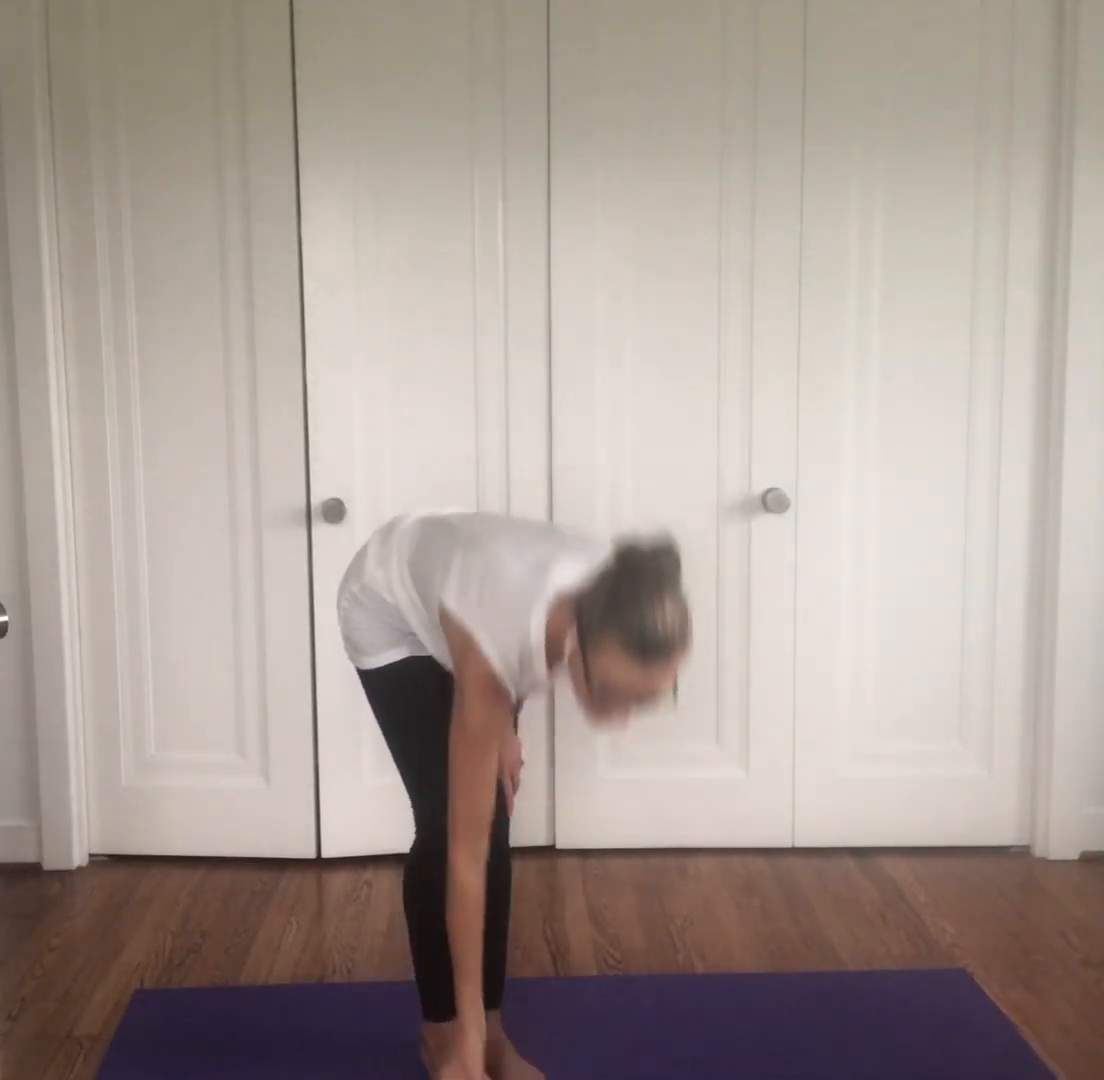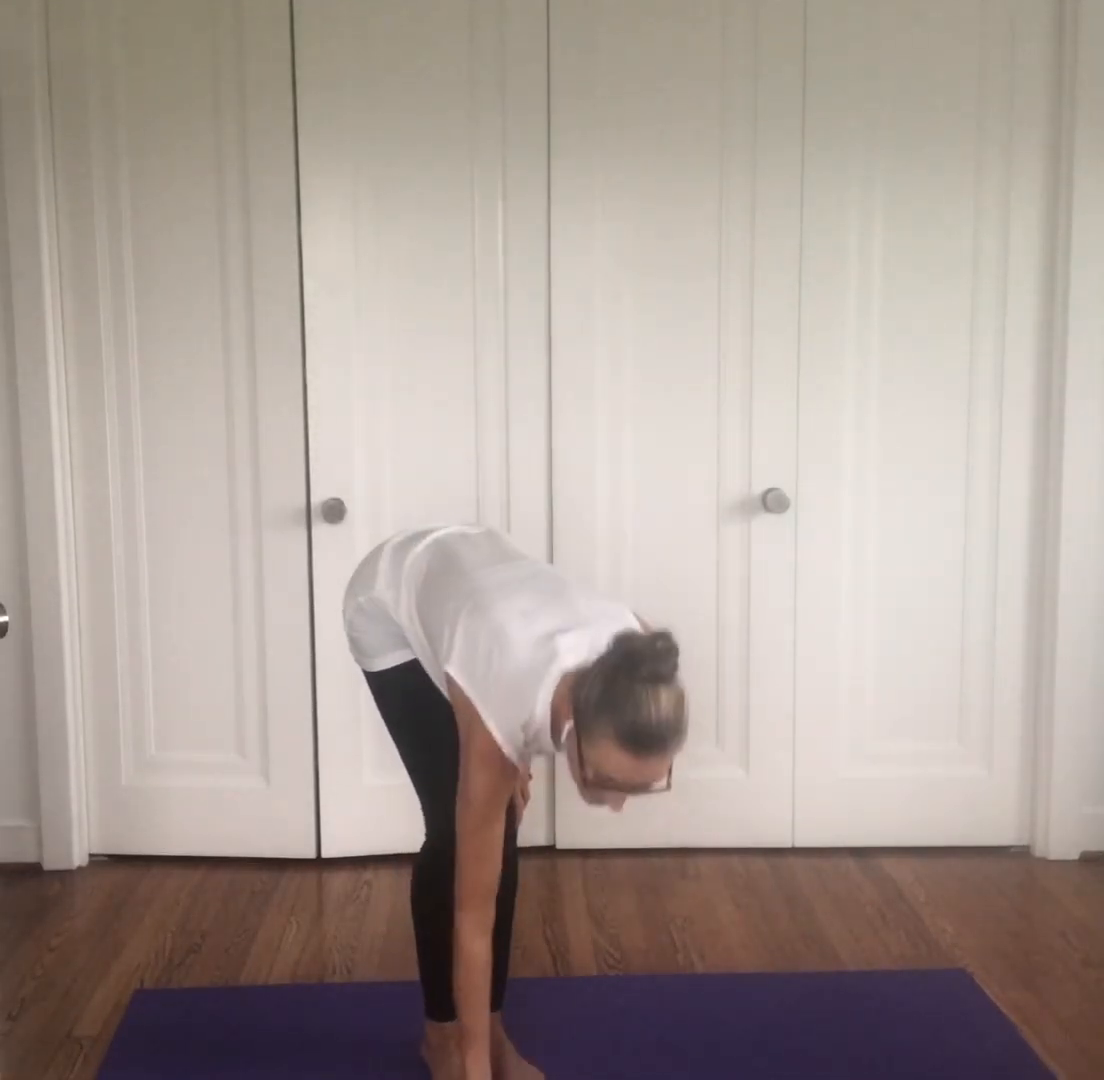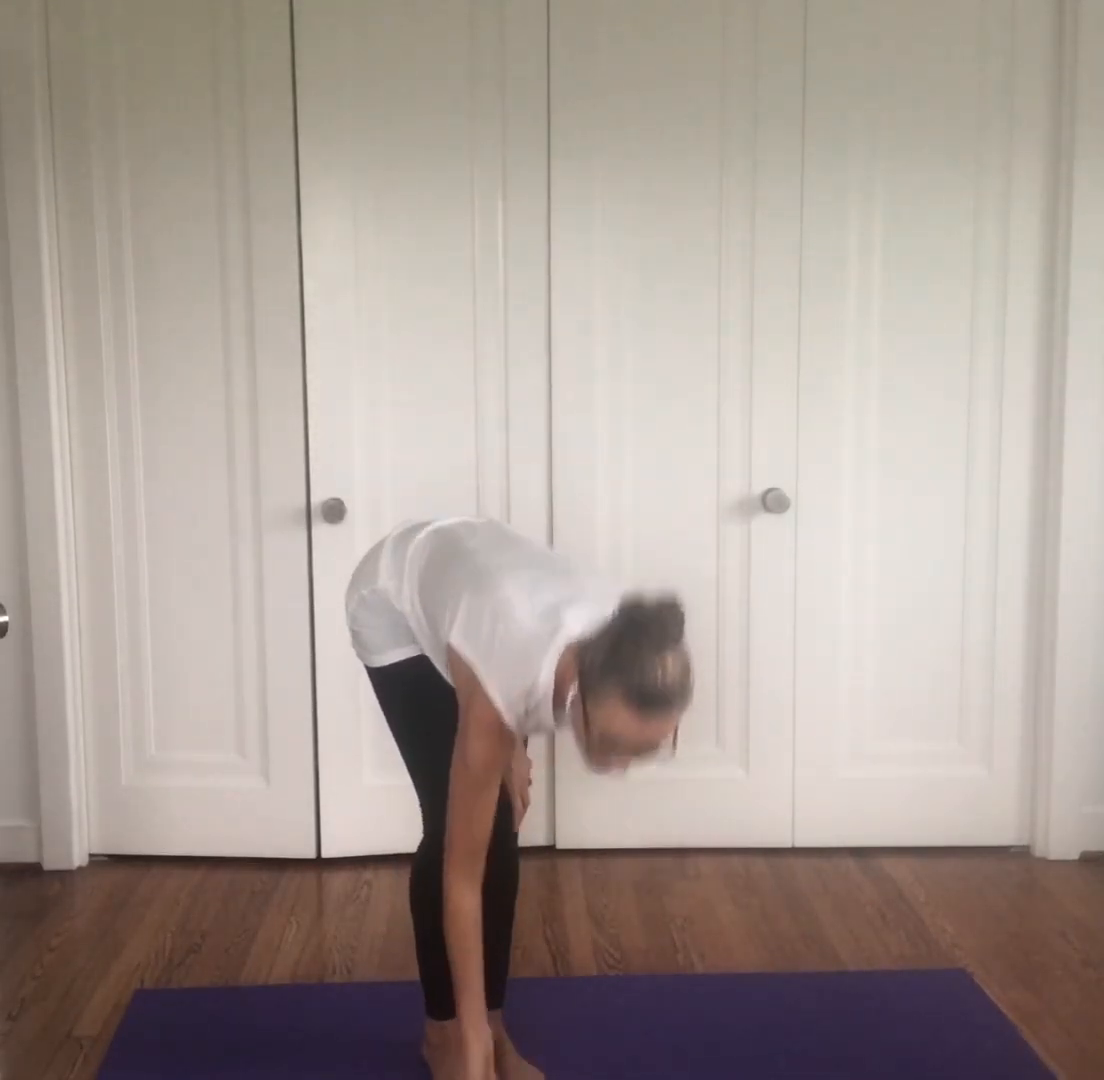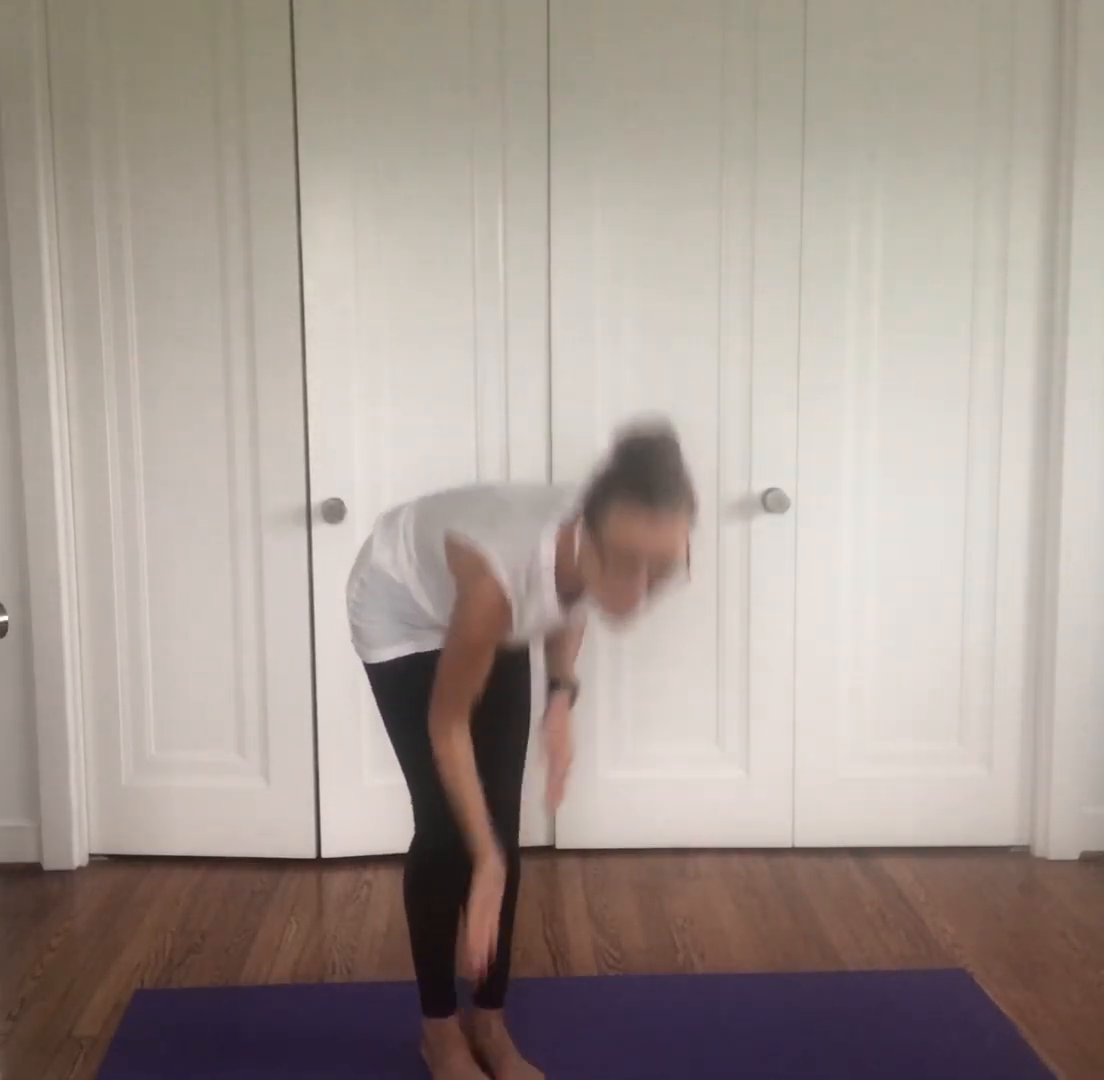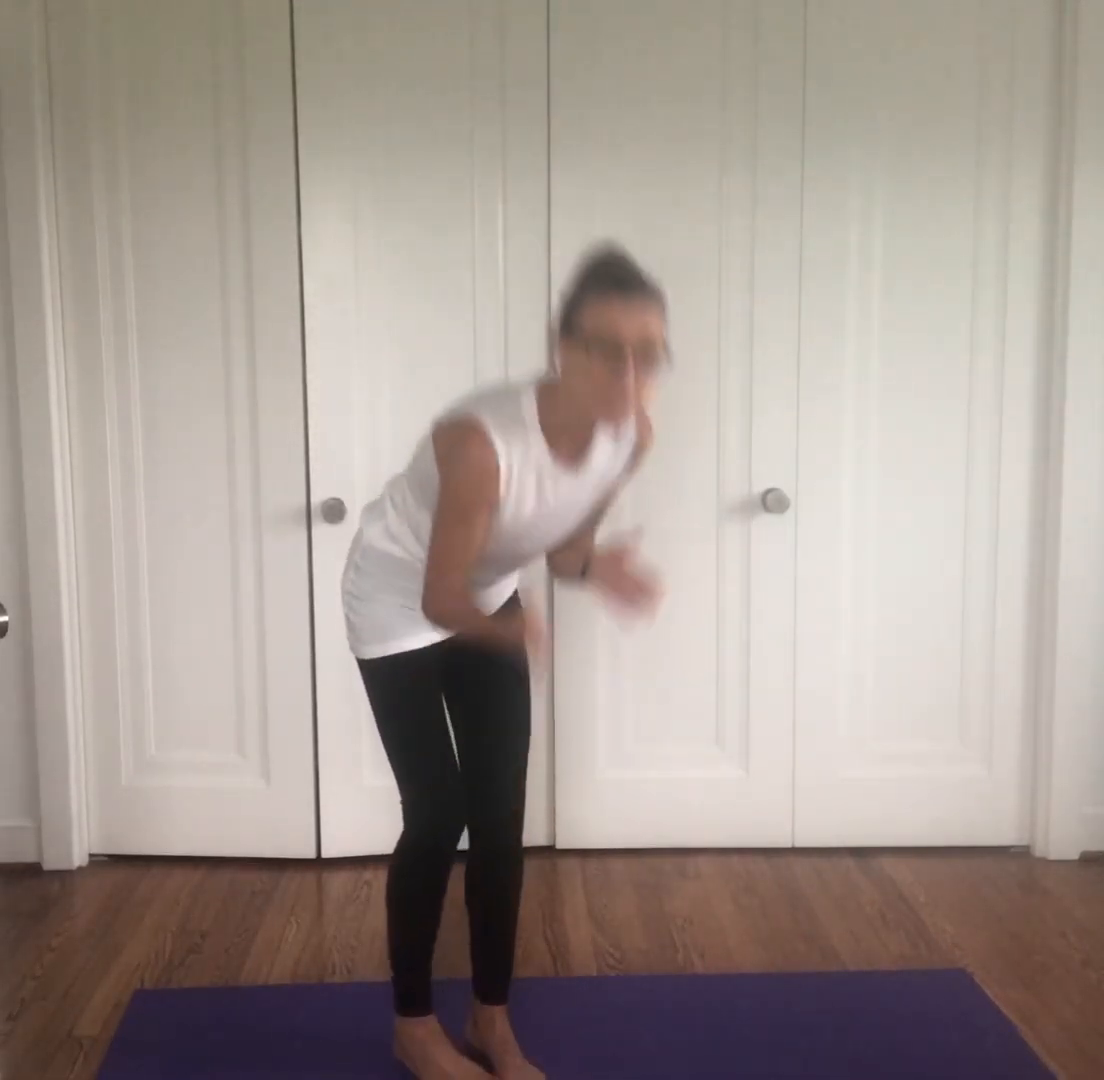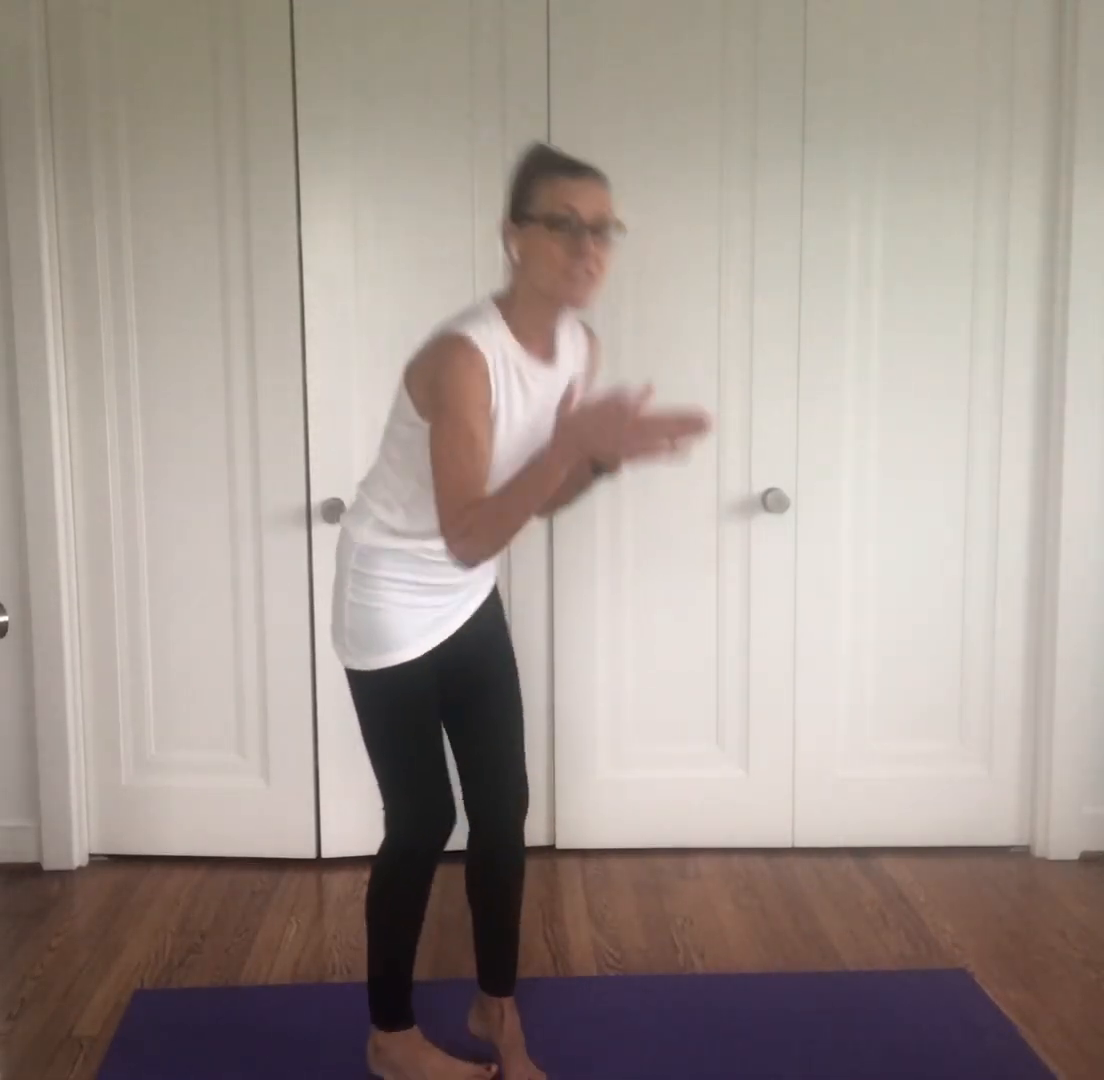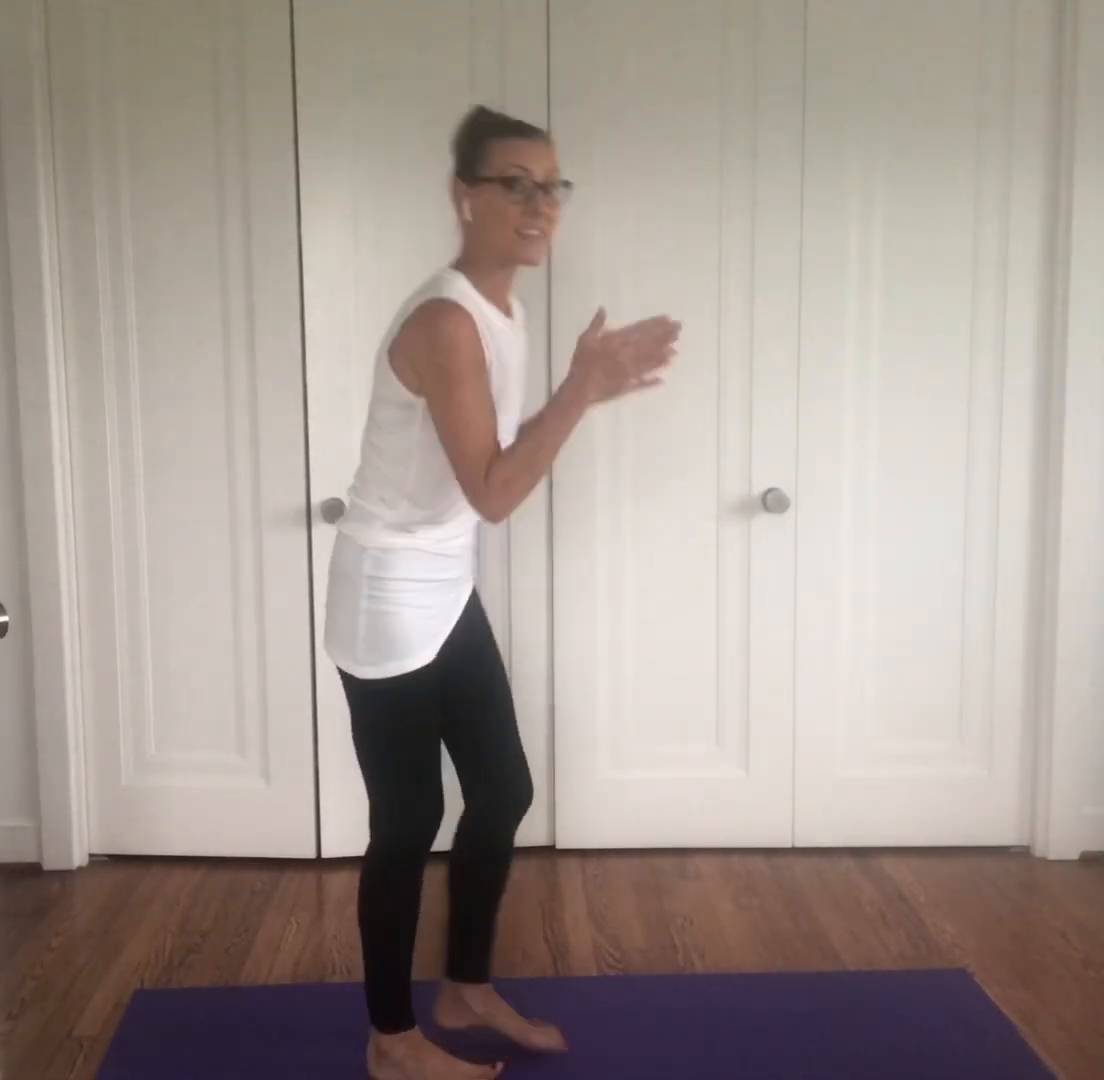
dt=0.2s
person 1, frame 1
left shoulder: (615, 604)
right shoulder: (491, 650)
right elbow: (464, 859)
left wrist: (507, 720)
right wrist: (463, 1030)
left hip: (454, 578)
right hip: (388, 611)
left knee: (493, 826)
right knee: (443, 826)
left ankle: (490, 1023)
right ankle: (442, 1032)
person 1, frame 2
left shoulder: (630, 666)
right shoulder: (500, 713)
right elbow: (472, 920)
right hip: (390, 610)
left knee: (499, 833)
right knee: (453, 830)
left ankle: (491, 1025)
right ankle: (441, 1029)
person 1, frame 3
left shoulder: (637, 648)
right shoulder: (501, 681)
right elbow: (462, 881)
left wrist: (515, 739)
right hip: (395, 605)
left knee: (499, 826)
right knee: (454, 825)
left ankle: (493, 1022)
right ankle: (442, 1029)
person 1, frame 4
left shoulder: (630, 557)
right shoulder: (500, 568)
right elbow: (449, 723)
left wrist: (560, 697)
right wrist: (484, 862)
left hip: (498, 626)
right hip: (403, 612)
left knee: (499, 817)
right knee: (446, 826)
left ankle: (490, 1021)
right ankle: (439, 1024)
person 1, frame 5
left shoulder: (630, 430)
right shoulder: (483, 441)
left elbow: (566, 542)
right elbow: (438, 603)
left wrist: (597, 571)
right wrist: (511, 628)
left hip: (486, 597)
right hip: (397, 602)
left knee: (502, 822)
right knee: (438, 818)
person 1, frame 6
left shoulder: (576, 344)
right shoulder: (461, 357)
right elbow: (468, 536)
left wrist: (607, 452)
right wrist: (565, 455)
left hip: (468, 603)
right hip: (390, 602)
left knee: (503, 811)
right knee: (422, 820)
person 1, frame 7
left shoulder: (504, 308)
right shoulder: (445, 323)
right elbow: (490, 493)
left wrist: (589, 388)
right wrist: (581, 389)
left hip: (446, 591)
right hip: (388, 599)
left knee: (504, 790)
right knee: (407, 823)
left ankle: (467, 986)
